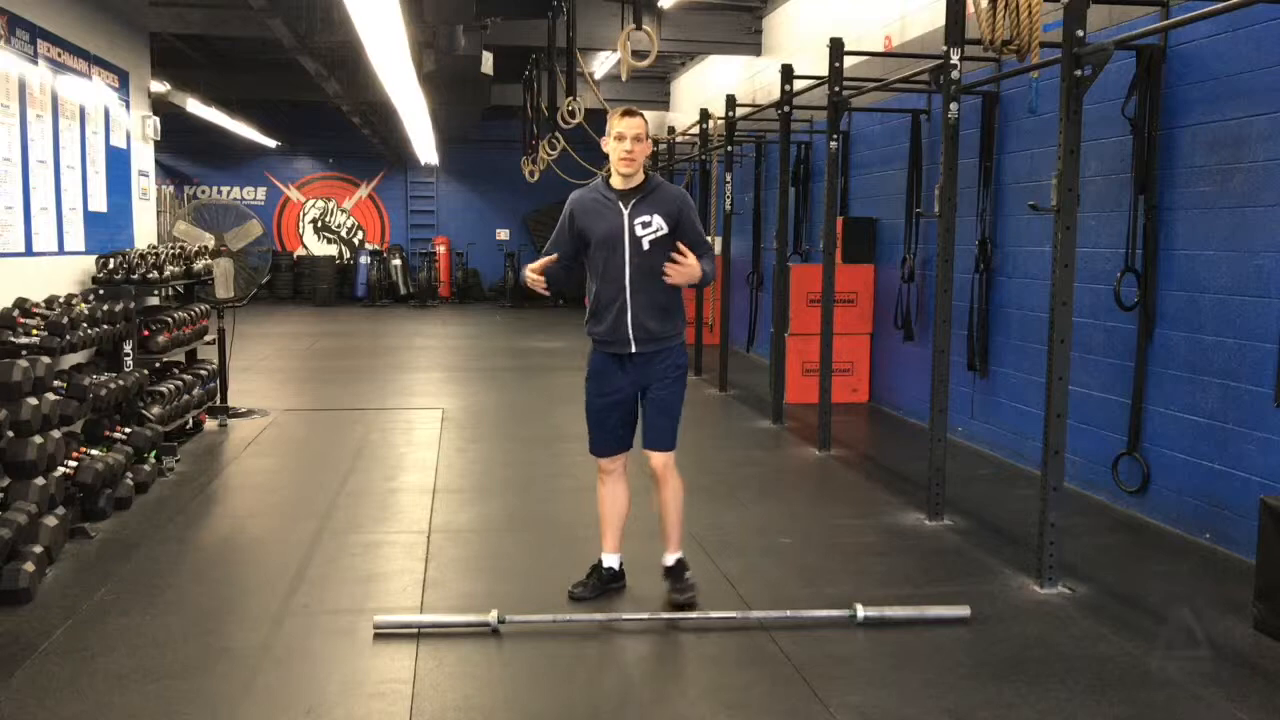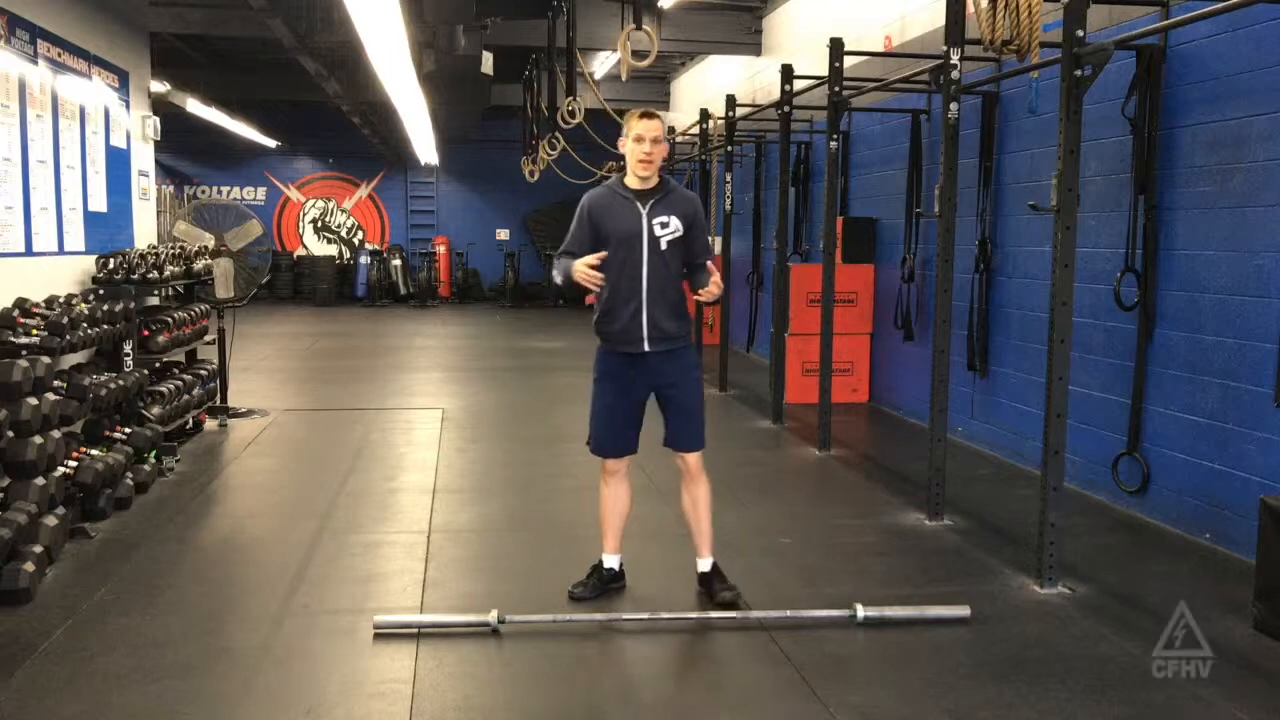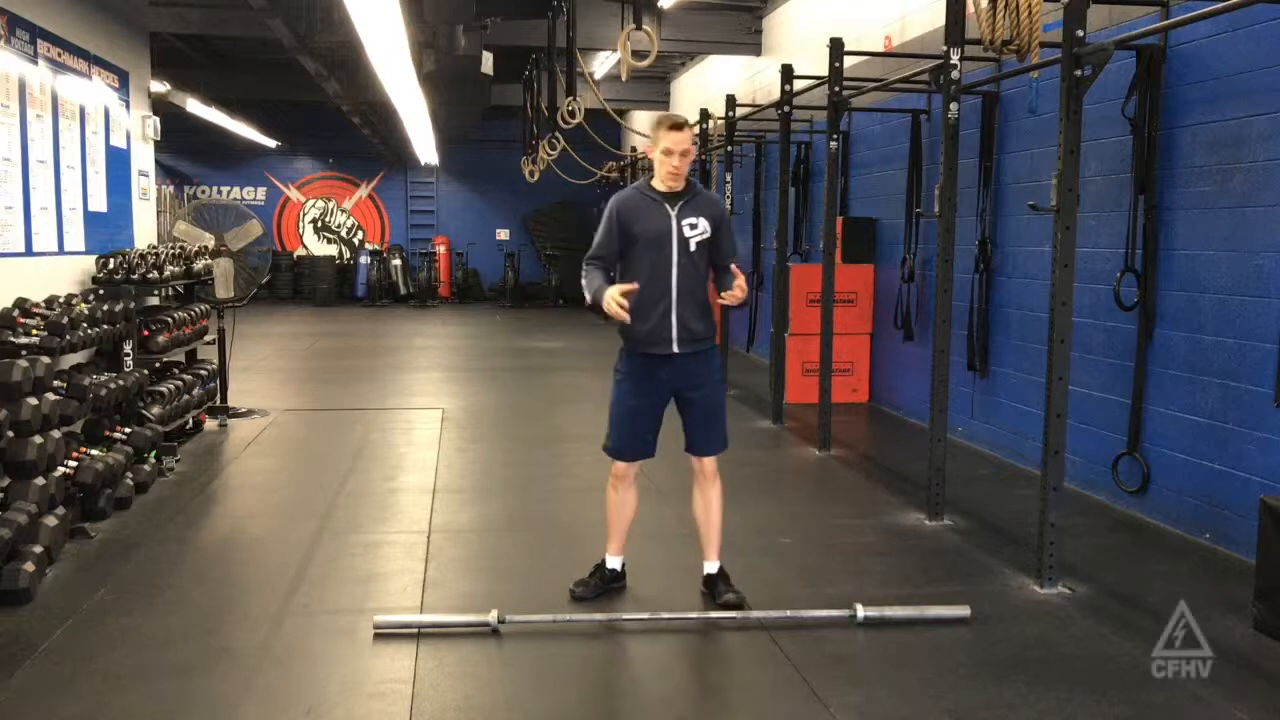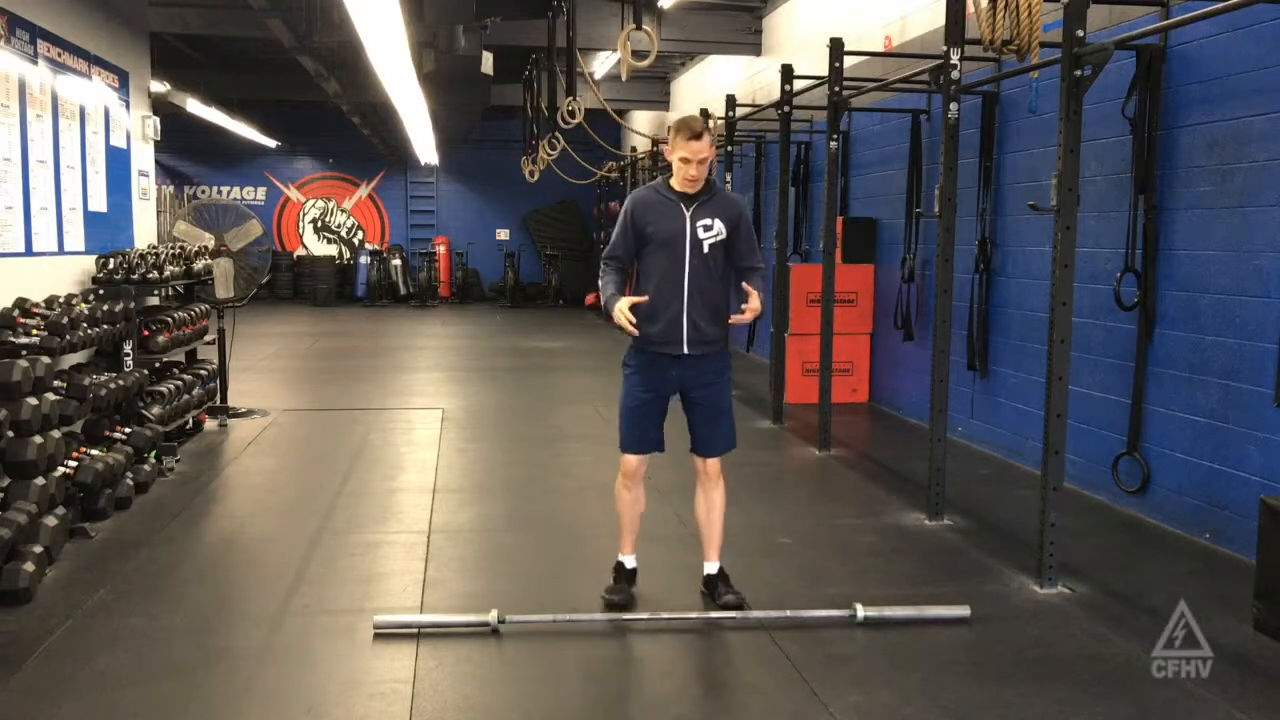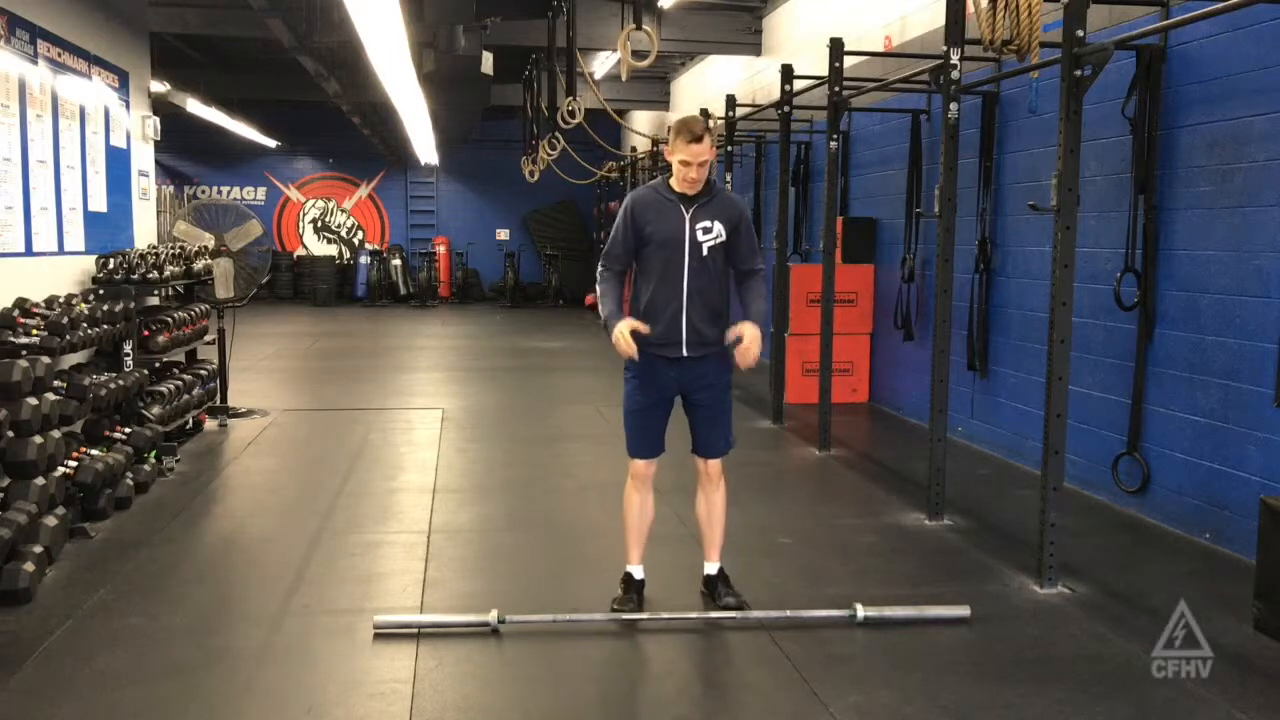
dt=0.2s
person 1, frame 1
left shoulder: (673, 200)
right shoulder: (583, 203)
left elbow: (707, 260)
right elbow: (561, 262)
left wrist: (697, 273)
right wrist: (535, 272)
left hip: (662, 352)
right hip: (607, 354)
left knee: (660, 462)
right knee: (608, 464)
left ankle: (674, 563)
right ankle: (610, 565)
person 1, frame 2
left shoulder: (685, 204)
right shoulder: (597, 203)
left elbow: (701, 265)
right elbow: (566, 261)
left wrist: (711, 284)
right wrist: (573, 269)
left hip: (676, 353)
right hip: (618, 355)
left knee: (691, 463)
right knee: (613, 465)
left ankle: (707, 569)
right ankle: (609, 566)
person 1, frame 3
left shoulder: (711, 208)
right shoulder: (625, 205)
left elbow: (724, 270)
right elbow: (594, 267)
left wrist: (735, 287)
right wrist: (603, 293)
left hip: (700, 357)
right hip: (641, 358)
left knee: (706, 467)
right knee: (623, 468)
left ankle: (713, 570)
right ankle: (612, 566)
person 1, frame 4
left shoulder: (730, 208)
right shoulder: (641, 204)
left elbow: (750, 269)
right elbow: (612, 264)
left wrist: (752, 299)
right wrist: (614, 300)
left hip: (708, 358)
right hip: (649, 355)
left knee: (710, 468)
right knee: (632, 466)
left ankle: (713, 572)
right ankle: (626, 566)
person 1, frame 5
left shoulder: (731, 209)
right shoulder: (640, 204)
left elbow: (751, 273)
right elbow: (610, 269)
left wrist: (754, 320)
right wrist: (614, 318)
left hip: (710, 359)
right hip: (650, 359)
left knee: (712, 469)
right knee: (641, 471)
left ankle: (713, 573)
right ankle: (634, 575)
